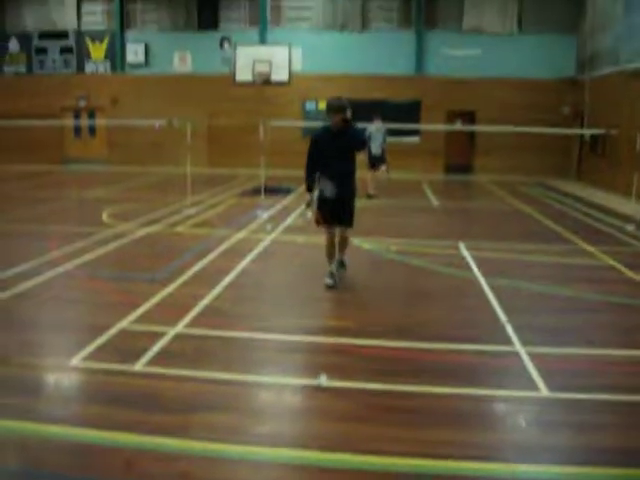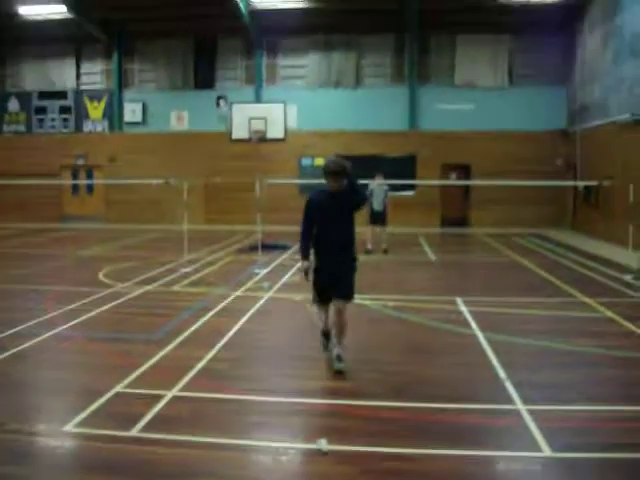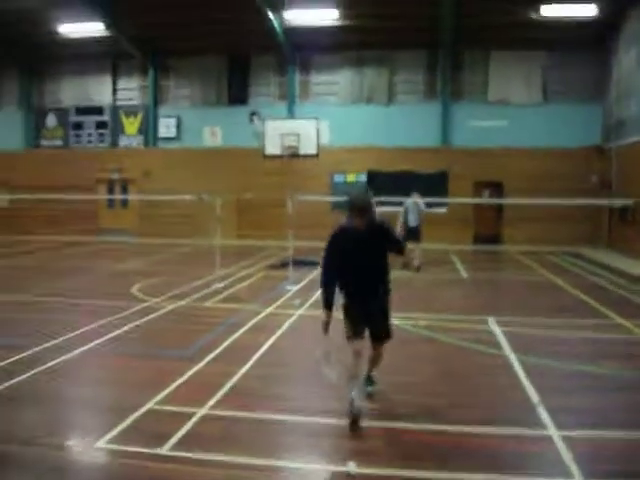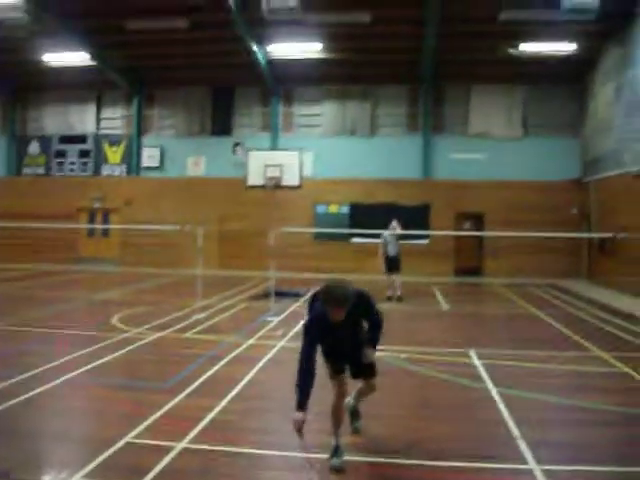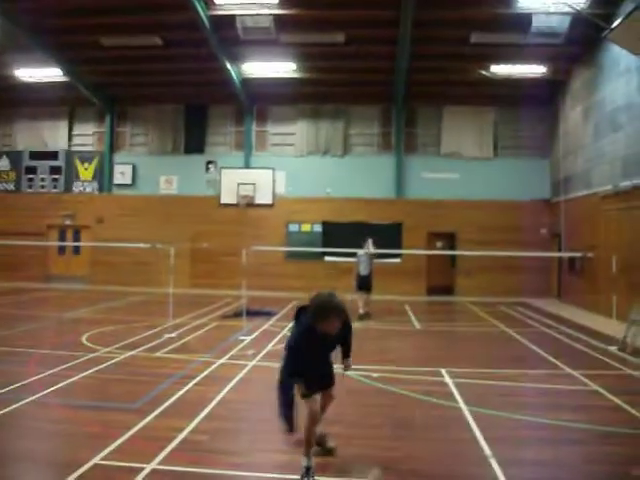
dt=0.4s
person 1, frame 1
left shoulder: (351, 132)
right shoulder: (319, 136)
left elbow: (361, 144)
right elbow: (311, 165)
left wrist: (349, 123)
right wrist: (309, 191)
left hip: (346, 191)
right hip: (326, 191)
left knee: (344, 234)
right knee: (330, 233)
left ankle: (341, 259)
right ankle: (331, 270)
person 1, frame 2
left shoulder: (349, 195)
right shoulder: (315, 199)
left elbow: (362, 199)
right elbow: (307, 230)
left wrist: (349, 175)
right wrist: (305, 257)
left hip: (345, 261)
right hip: (322, 261)
left knee: (340, 308)
right knee: (323, 308)
left ankle: (337, 352)
right ankle: (326, 328)
person 1, frame 3
left shoulder: (379, 230)
right shoulder: (338, 237)
left elbow: (400, 249)
right elbow: (328, 274)
left wrist: (379, 224)
right wrist: (327, 308)
left hip: (378, 297)
right hip: (353, 300)
left knee: (378, 349)
right knee: (357, 350)
left ankle: (369, 375)
right ankle: (355, 404)
person 1, frame 4
left shoulder: (360, 298)
right shoulder: (315, 320)
left elbow: (376, 320)
right elbow: (306, 363)
left wrist: (371, 346)
right wrist: (301, 408)
left hip: (358, 344)
right hip: (333, 349)
left knee: (370, 385)
right knee: (340, 392)
left ankle: (352, 404)
right ankle: (336, 445)
person 1, frame 5
left shoulder: (340, 318)
right shoulder: (300, 335)
left elbow: (346, 333)
right elbow: (286, 381)
left wrist: (346, 356)
right wrist: (290, 427)
left hip: (322, 359)
right hip: (303, 367)
left knee: (328, 397)
right knee: (313, 411)
left ankle: (315, 435)
right ankle: (307, 465)
